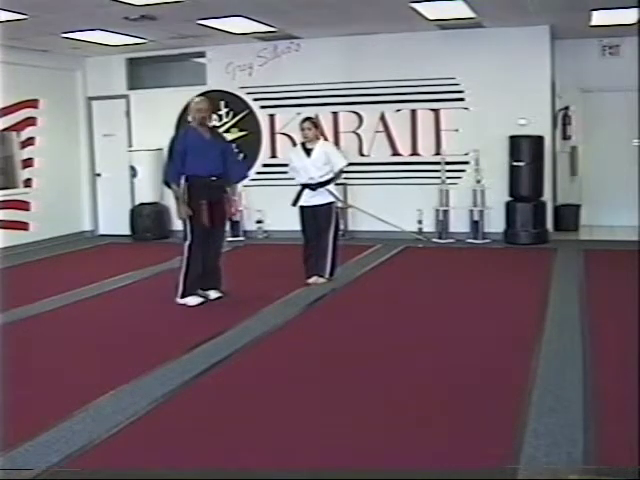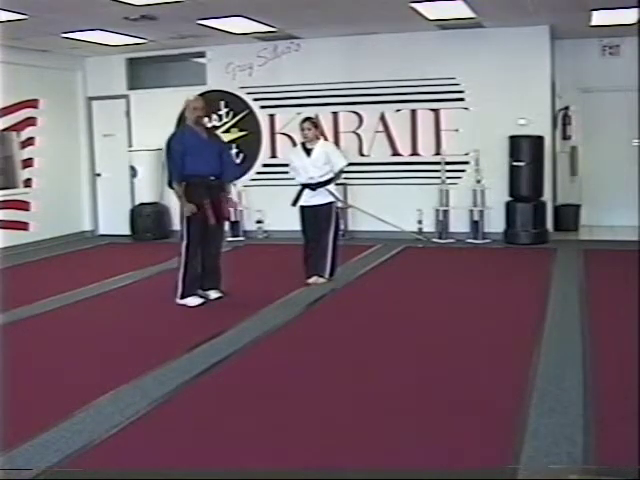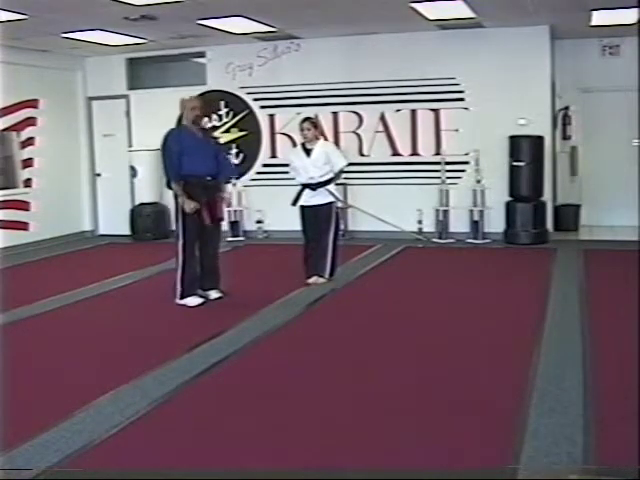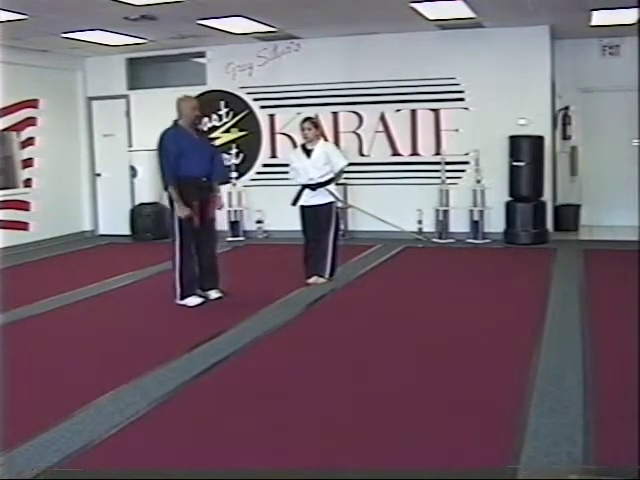
dt=0.2s
person 1, frame 1
left shoulder: (218, 139)
right shoulder: (182, 137)
left elbow: (231, 169)
right elbow: (174, 172)
right wrist: (180, 202)
left hip: (218, 191)
right hip: (196, 191)
left knee: (214, 242)
right knee: (194, 241)
left ankle: (209, 286)
right ankle: (186, 292)
person 1, frame 2
left shoulder: (213, 138)
right shoulder: (179, 137)
left elbow: (226, 167)
right elbow: (175, 173)
left wrist: (226, 194)
right wrist: (183, 201)
left hip: (215, 191)
right hip: (194, 191)
left knee: (213, 242)
right knee: (192, 243)
left ankle: (209, 286)
right ankle: (186, 292)
person 1, frame 3
left shoulder: (207, 137)
right shoulder: (175, 137)
left elbow: (220, 166)
right elbow: (172, 172)
left wrist: (222, 192)
right wrist: (182, 198)
left hip: (211, 191)
right hip: (190, 191)
left knee: (211, 242)
right knee: (188, 243)
left ankle: (208, 286)
right ankle: (185, 293)
person 1, frame 4
left shoulder: (200, 137)
right shoulder: (171, 137)
left elbow: (214, 165)
right elbow: (169, 174)
left wrist: (216, 193)
right wrist: (178, 203)
left hip: (204, 192)
right hip: (185, 192)
left knee: (207, 242)
right knee: (184, 244)
left ankle: (208, 286)
right ankle: (184, 293)
person 2, frame 1
left shoulder: (327, 147)
right shoulder: (296, 152)
left elbow: (339, 169)
left wrist: (327, 182)
right wrist: (305, 183)
left hip: (325, 196)
right hip: (306, 197)
left knee: (325, 235)
right knee: (310, 236)
left ankle: (323, 272)
right ankle: (312, 272)
person 2, frame 2
left shoulder: (327, 147)
right shoulder: (296, 152)
left elbow: (339, 169)
left wrist: (328, 183)
right wrist: (306, 183)
left hip: (325, 195)
right hip: (306, 196)
left knee: (325, 235)
right knee: (310, 237)
left ankle: (323, 272)
right ankle: (312, 272)
person 2, frame 3
left shoulder: (327, 147)
right shoulder: (296, 152)
left elbow: (339, 169)
left wrist: (328, 183)
right wrist: (305, 183)
left hip: (325, 195)
right hip: (307, 196)
left knee: (325, 235)
right knee: (310, 236)
left ankle: (323, 272)
right ankle: (312, 272)
person 2, frame 4
left shoulder: (327, 148)
right shoulder: (297, 152)
left elbow: (340, 168)
right elbow: (295, 173)
left wrist: (328, 183)
right wrist: (306, 183)
left hip: (325, 196)
right hip: (307, 197)
left knee: (326, 236)
right knee: (310, 236)
left ankle: (323, 272)
right ankle: (313, 272)
